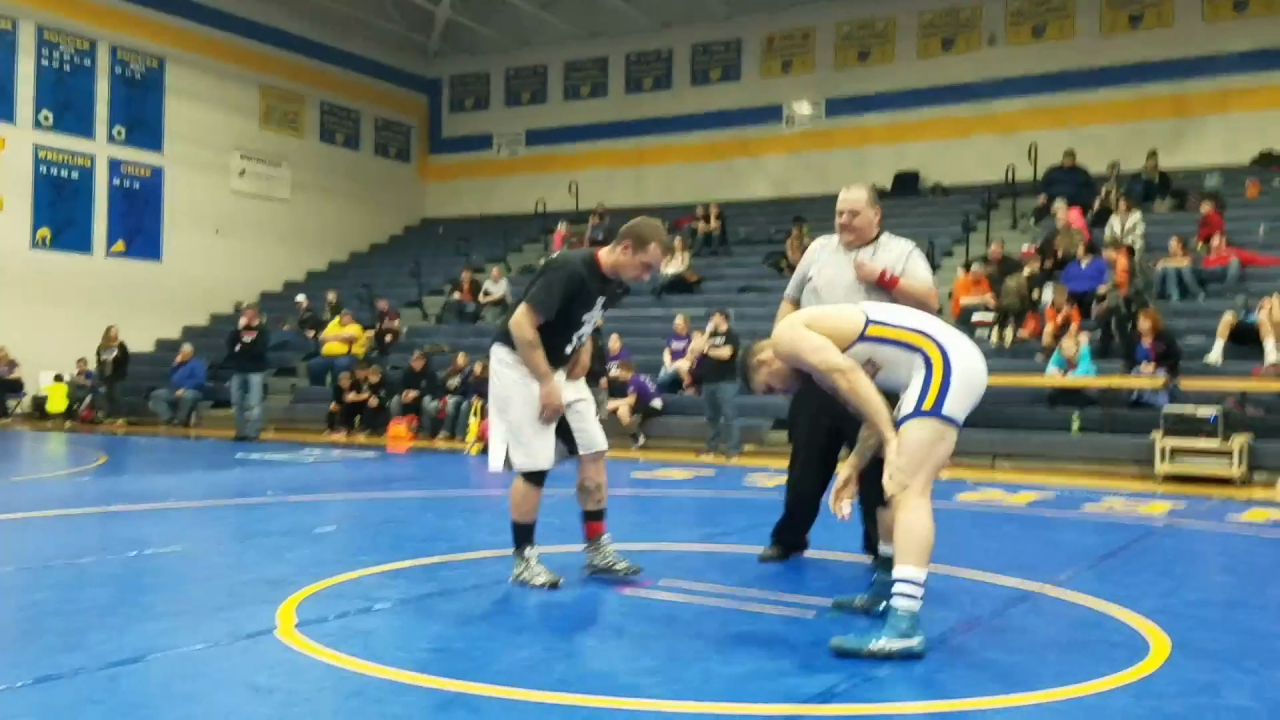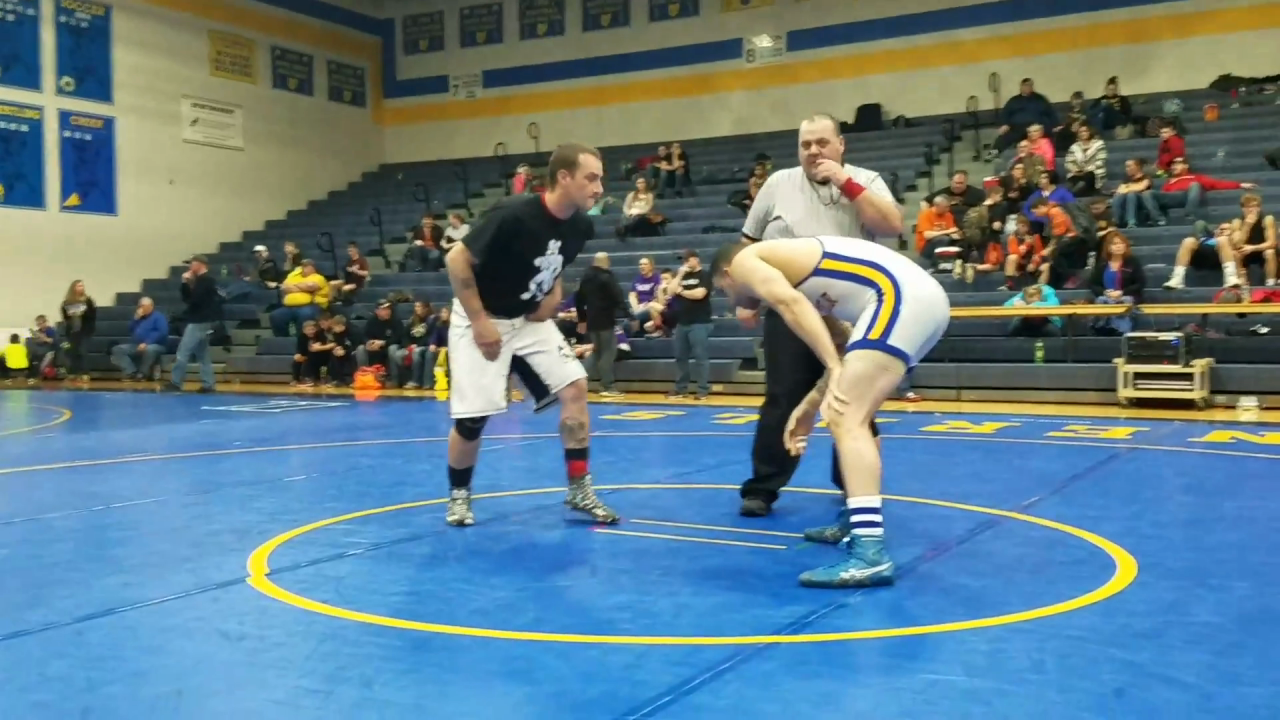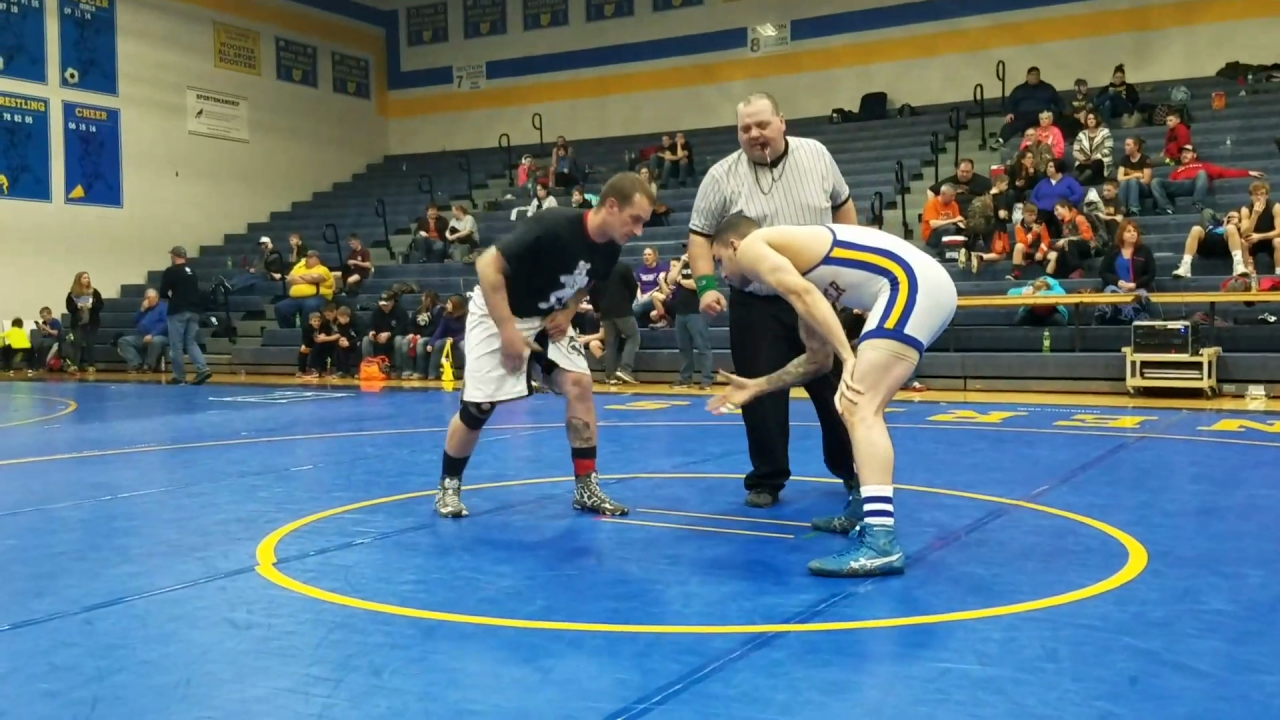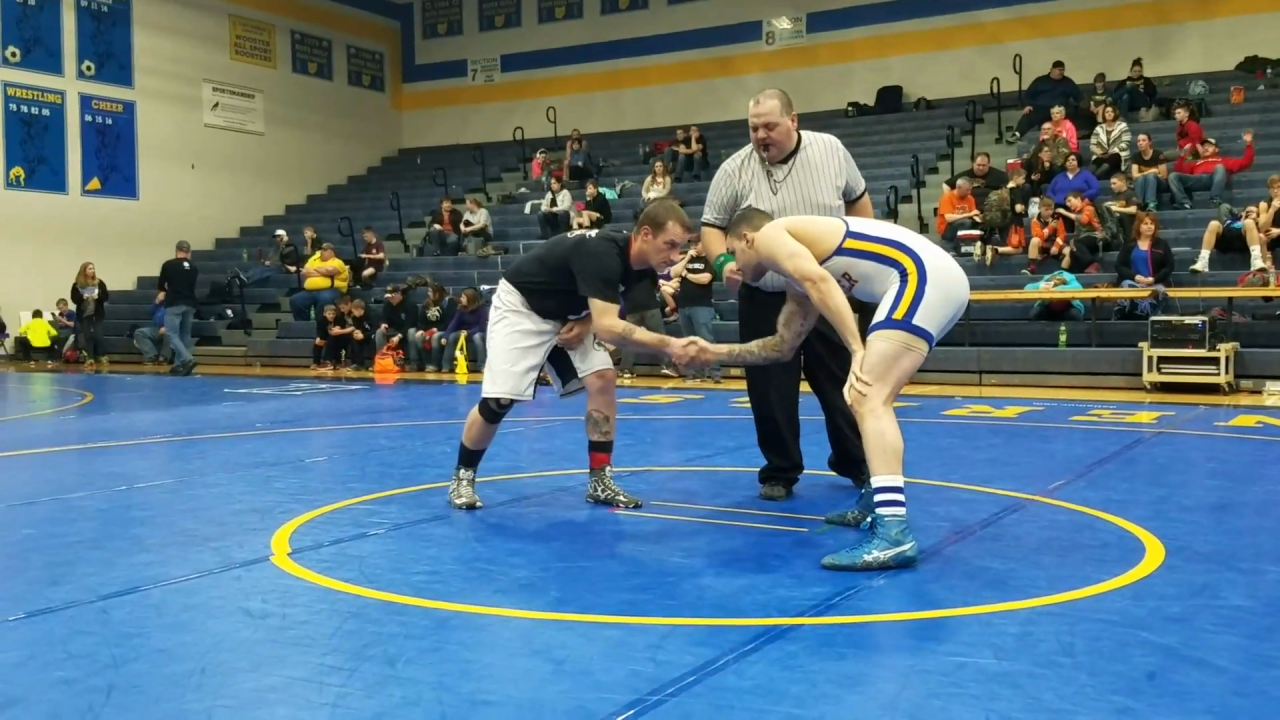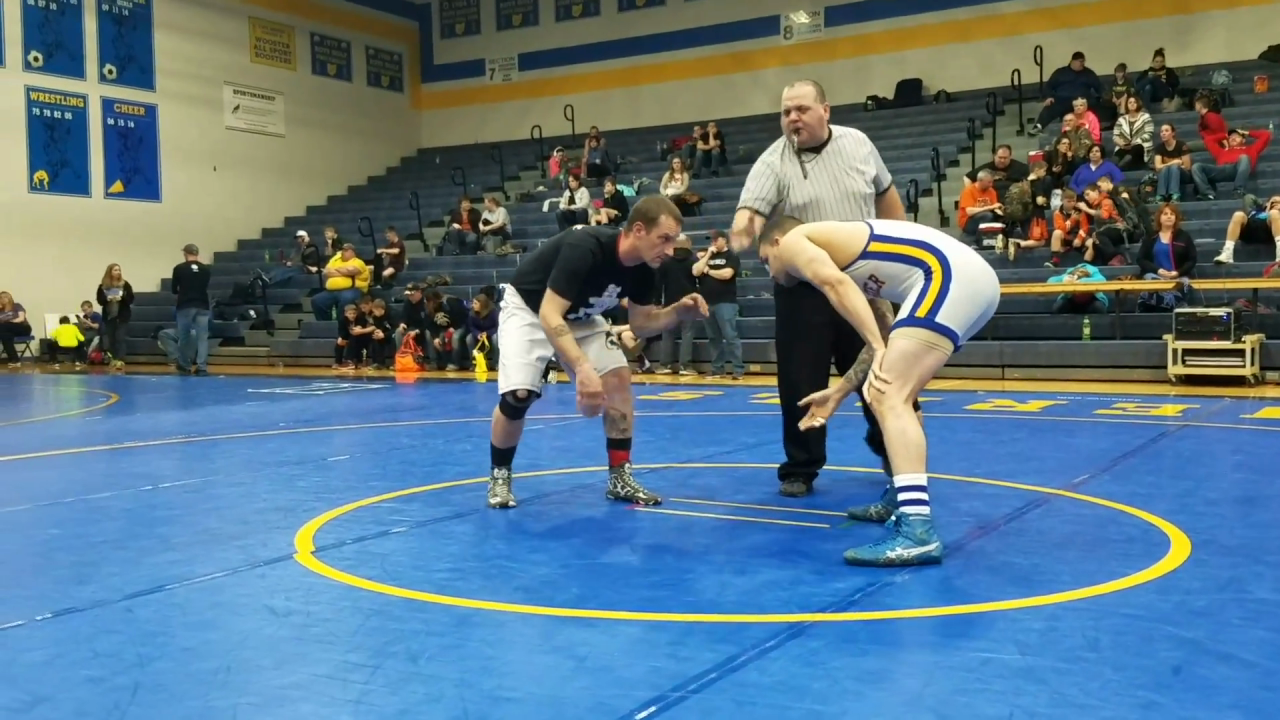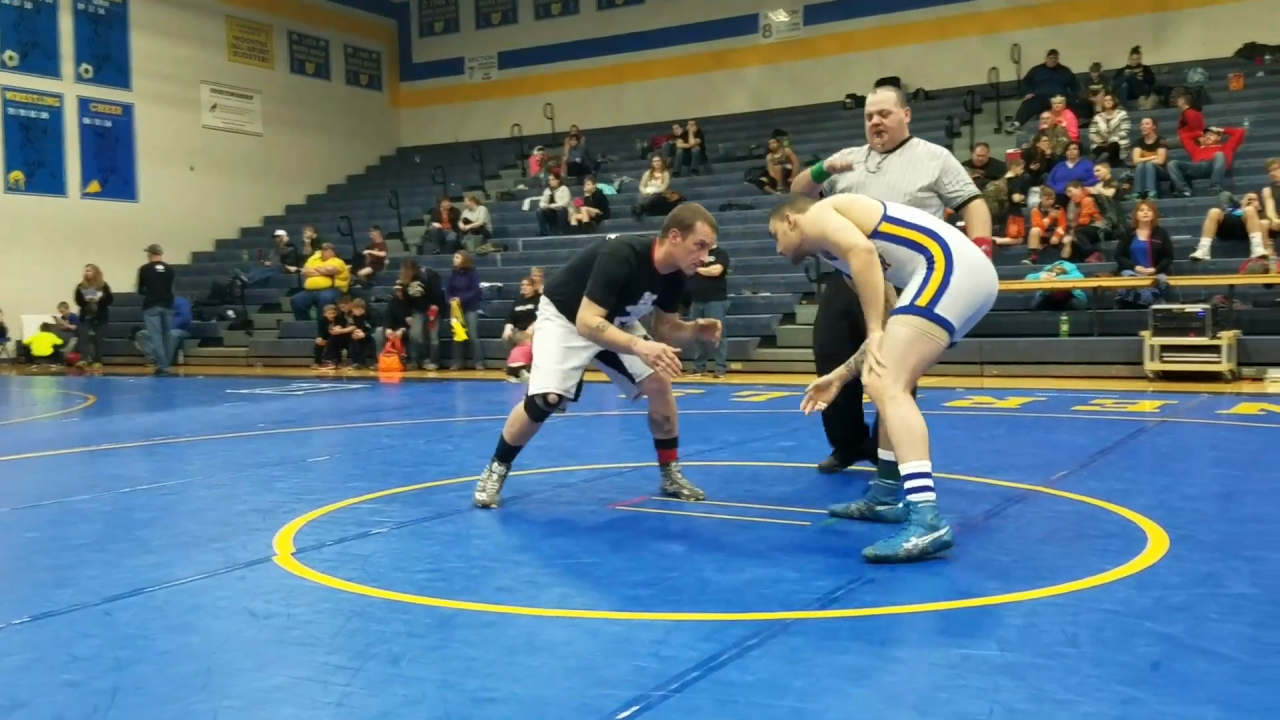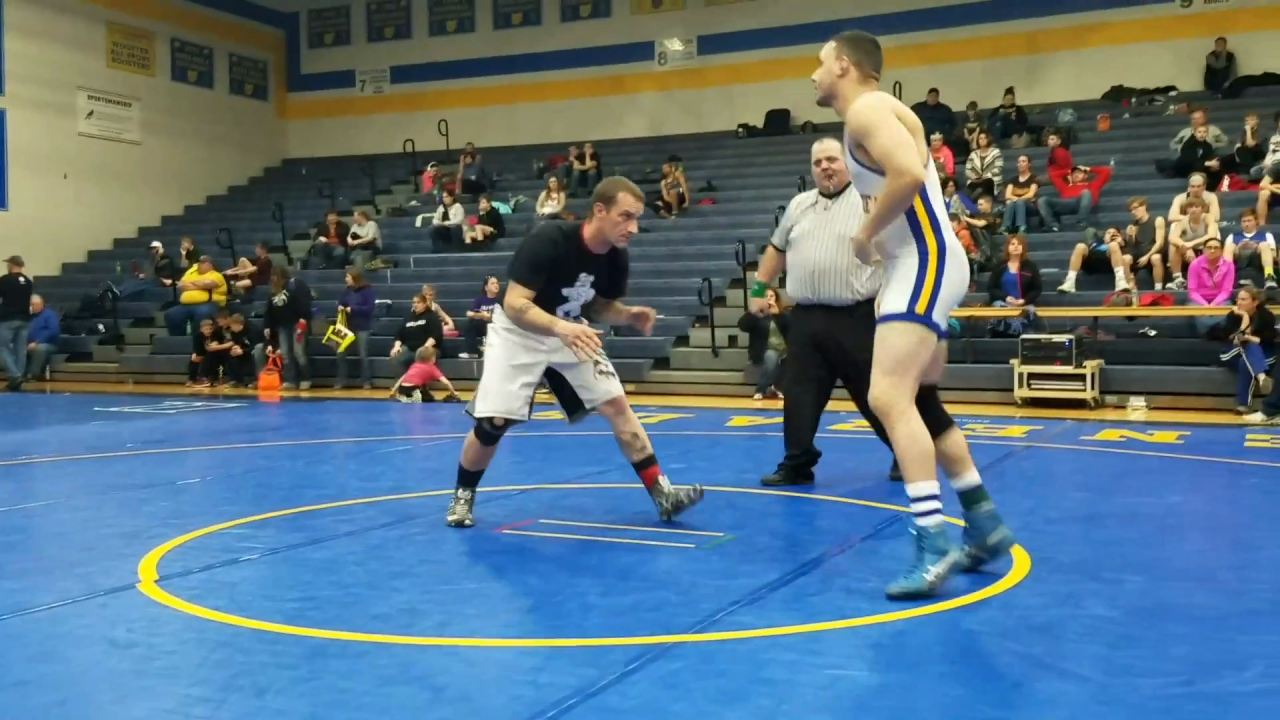
dt=0.7s
person 1, frame 1
left shoulder: (901, 251)
right shoulder: (819, 249)
left elbow: (930, 300)
right elbow: (790, 302)
left wrist: (884, 276)
right hip: (817, 378)
left knee: (877, 465)
right knee: (806, 461)
left ankle: (884, 548)
right ankle: (789, 536)
person 1, frame 2
left shoulder: (864, 182)
right shoulder: (777, 185)
left elbow: (892, 225)
right elbow: (749, 243)
left wrist: (847, 184)
right knee: (782, 400)
right ankle: (762, 487)
person 1, frame 3
left shoulder: (816, 155)
right shoulder: (723, 176)
left elbow: (843, 206)
right elbow: (700, 236)
right wrist: (706, 284)
right hip: (755, 305)
left knee: (833, 387)
right knee: (762, 395)
left ankle: (849, 469)
right ankle: (765, 479)
person 1, frame 4
left shoulder: (830, 150)
right shoulder: (735, 170)
left elbow: (858, 200)
right elbow: (712, 225)
right wrist: (723, 261)
right hip: (765, 301)
left knee: (841, 383)
right knee: (771, 391)
left ankle: (857, 464)
right ankle: (780, 472)
person 1, frame 5
left shoulder: (858, 144)
right shoulder: (772, 163)
left elbow: (885, 193)
right elbow: (750, 213)
right wrist: (744, 228)
right hip: (802, 294)
right knee: (801, 383)
right ankle: (800, 468)
person 1, frame 6
left shoulder: (934, 159)
right shoulder: (846, 160)
left elbow: (971, 205)
right elbow: (798, 192)
left wrist: (981, 248)
right wrist: (824, 168)
right hip: (844, 281)
right knee: (831, 360)
left ankle: (889, 455)
right ankle: (851, 446)
person 1, frame 7
right shoulder: (798, 206)
right elbow: (777, 249)
right wrist: (759, 289)
left hip: (858, 316)
right hip: (807, 317)
left knee: (873, 392)
right knee: (801, 395)
right ankle: (796, 464)
person 2, frame 1
left shoulder: (785, 335)
right shoulder: (818, 359)
left elbow: (846, 372)
right elbow: (876, 413)
left wrist: (892, 441)
right wrist: (853, 467)
left hip: (944, 363)
right hip: (958, 361)
left knee: (907, 491)
right knee: (901, 485)
left ankle: (904, 628)
right ankle: (888, 590)
person 2, frame 2
left shoulder: (744, 261)
right shoulder: (784, 261)
left elbow: (792, 304)
right elbow: (843, 346)
left wrist: (835, 371)
right wrist: (810, 404)
left hip: (900, 296)
right hip: (925, 296)
left knee: (845, 420)
right knee: (853, 416)
left ankle: (869, 554)
right ankle: (857, 522)
person 2, frame 3
left shoulder: (751, 247)
right shoulder: (785, 251)
left elbow: (804, 294)
right elbow: (821, 354)
left wrist: (848, 360)
right wrist: (759, 386)
left hip: (910, 283)
right hip: (929, 283)
left knee: (858, 409)
right knee: (863, 405)
left ankle: (881, 543)
right ankle: (865, 510)
person 2, frame 4
left shoulder: (768, 235)
right shoulder: (799, 282)
left elbow: (821, 280)
right elbow: (784, 344)
left wrist: (858, 351)
right wrist: (718, 353)
left hip: (922, 276)
right hip: (941, 277)
left knee: (867, 400)
right knee: (873, 397)
left ankle: (893, 534)
right ankle: (880, 502)
person 2, frame 5
left shoulder: (792, 242)
right shoulder: (834, 246)
left elbow: (836, 283)
right elbow: (887, 338)
left wrist: (879, 351)
right wrist: (838, 392)
left hip: (948, 275)
right hip: (974, 276)
left knee: (888, 397)
right knee: (895, 393)
left ankle: (918, 532)
right ankle: (901, 499)
person 2, frame 6
left shoulder: (815, 218)
right shoulder: (838, 248)
left elbow: (863, 251)
right elbow: (889, 330)
left wrist: (874, 335)
right wrist: (840, 375)
left hip: (950, 269)
right hip: (973, 272)
left knee: (886, 388)
right knee: (890, 382)
left ankle: (926, 519)
right ankle: (886, 493)
person 2, frame 7
left shoulder: (867, 109)
right shoulder: (872, 115)
left elbow: (910, 174)
left wrist: (866, 231)
left hip: (926, 263)
right hip: (915, 265)
left knee: (888, 400)
right knee: (912, 402)
left ankle: (934, 543)
right ankle: (986, 526)
person 3, frame 1
left shoulder: (613, 280)
right shoulder: (570, 270)
right elbow: (521, 323)
left wrist: (584, 348)
right wrist: (546, 384)
left hip: (560, 367)
right hip: (519, 365)
left knee: (593, 452)
right knee: (533, 466)
left ankle: (598, 549)
right ankle: (524, 560)
person 3, frame 2
left shoulder: (579, 225)
right shoulder: (512, 216)
right elbow: (457, 261)
left wrist: (554, 294)
right wrist: (479, 321)
left hip: (530, 320)
right hip: (483, 321)
left knee: (574, 388)
right knee: (472, 417)
left ankle: (580, 490)
right ankle: (459, 496)
person 3, frame 3
left shoulder: (609, 249)
right shoulder: (553, 227)
right elbow: (488, 266)
left wrist: (567, 313)
right wrist: (507, 331)
left hip: (547, 318)
right hip: (498, 314)
left knee: (579, 385)
right knee: (478, 406)
left ankle: (586, 488)
right ankle: (449, 486)
person 3, frame 4
left shoulder: (641, 264)
right shoulder: (602, 252)
right elbow: (608, 328)
left wrist: (585, 322)
right wrist: (668, 344)
left hip: (566, 315)
right hip: (520, 306)
left knee: (603, 380)
right knee: (500, 400)
left ankle: (600, 481)
right ankle: (463, 476)
person 3, frame 5
left shoulder: (642, 267)
right shoulder: (584, 247)
left elbow: (642, 322)
right elbow: (551, 317)
left wrist: (679, 311)
right wrist: (582, 368)
left hip: (579, 316)
right hip: (529, 308)
left knee: (619, 379)
right knee: (518, 395)
left ankle: (620, 478)
right ankle: (500, 475)
person 3, frame 6
left shoulder: (675, 275)
right shoulder: (619, 256)
left elbow: (665, 326)
right elbow: (587, 323)
left wrist: (695, 330)
right wrist: (640, 346)
left hip: (614, 320)
right hip: (563, 317)
left knee: (659, 384)
right knee: (545, 400)
left ankle: (671, 474)
right ankle: (497, 469)
person 3, frame 7
left shoulder: (616, 258)
right shoulder: (549, 239)
left elbow: (602, 307)
right elbow: (514, 305)
left wrist: (629, 315)
right wrist: (560, 328)
left hip: (569, 331)
right hip: (517, 331)
left knee: (616, 404)
right knee: (493, 422)
left ankle: (662, 494)
right ankle: (463, 495)
